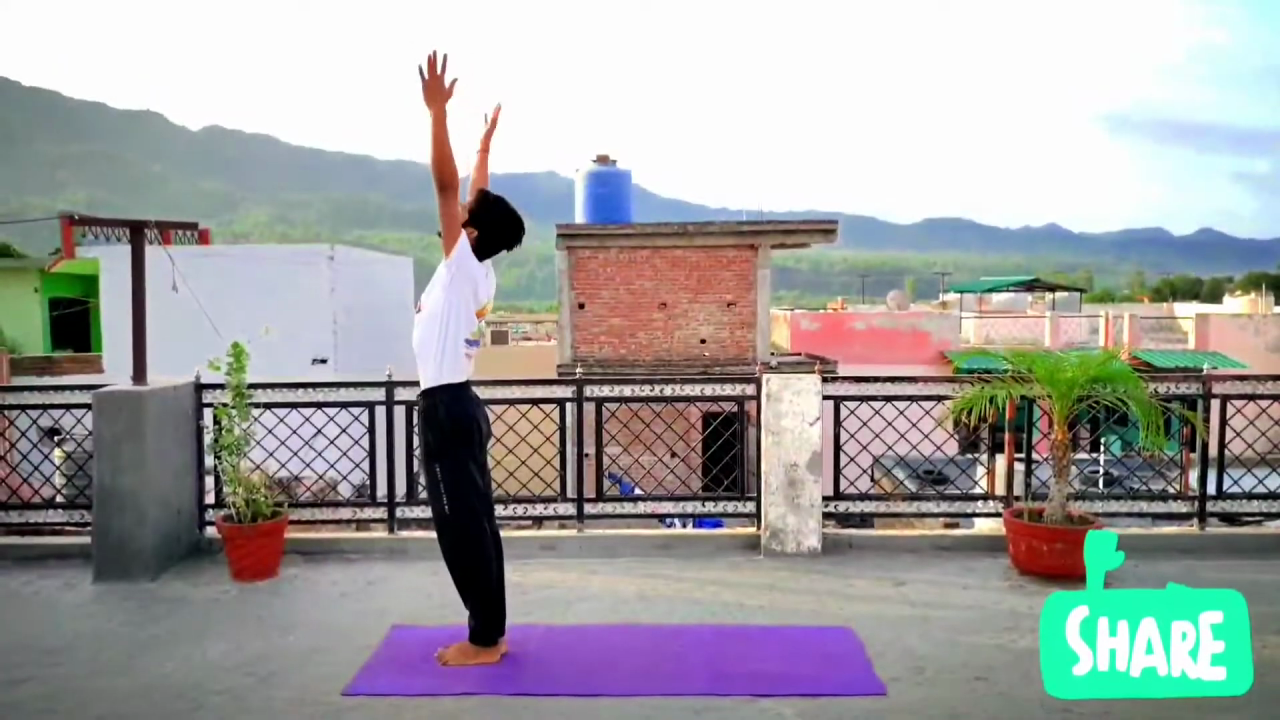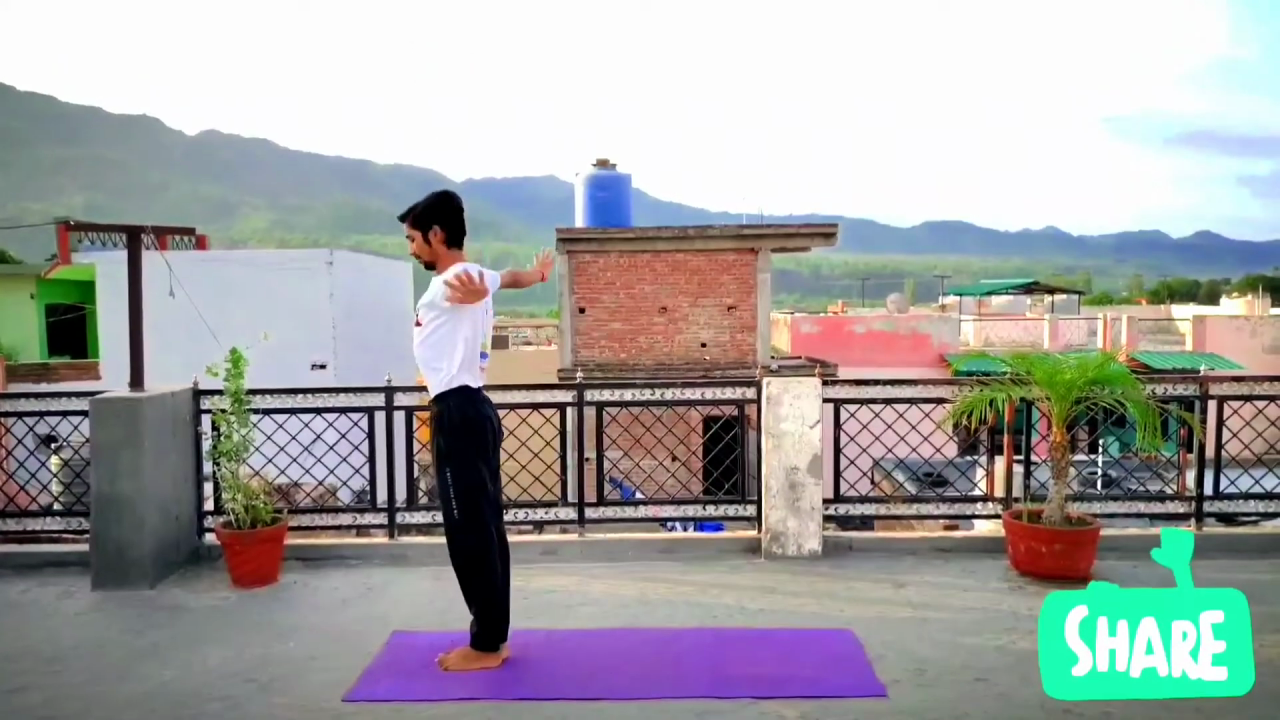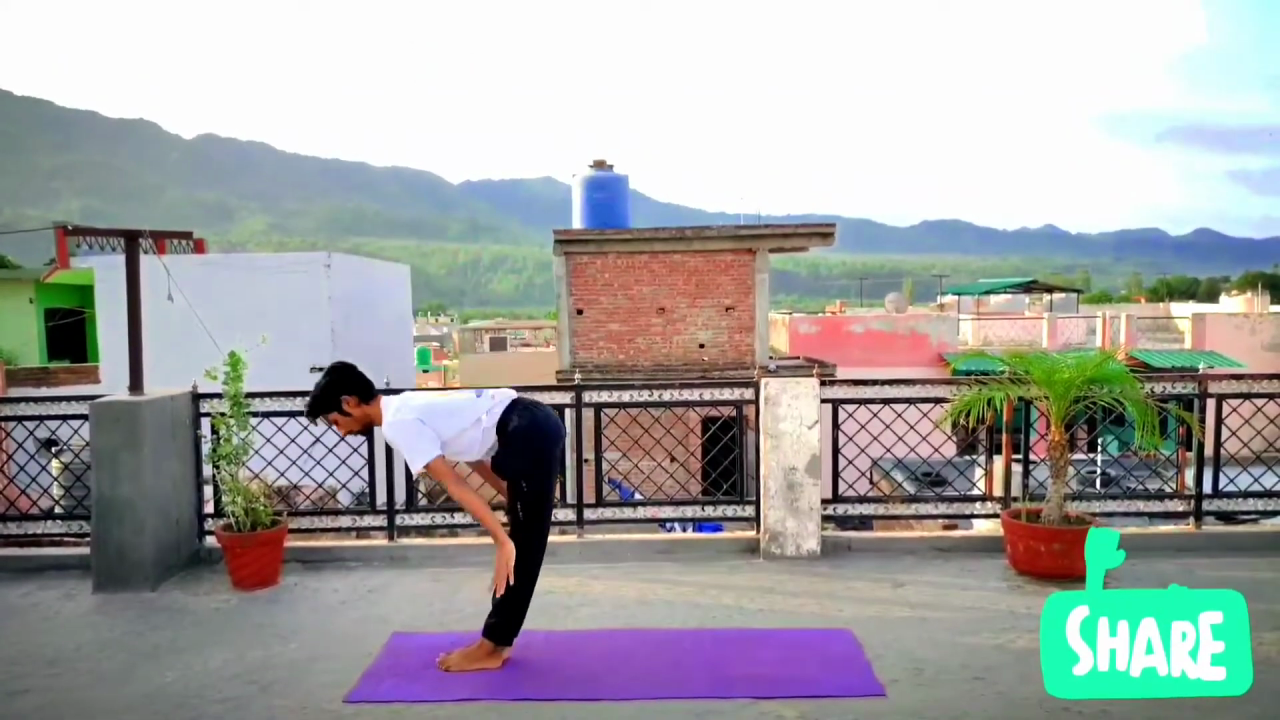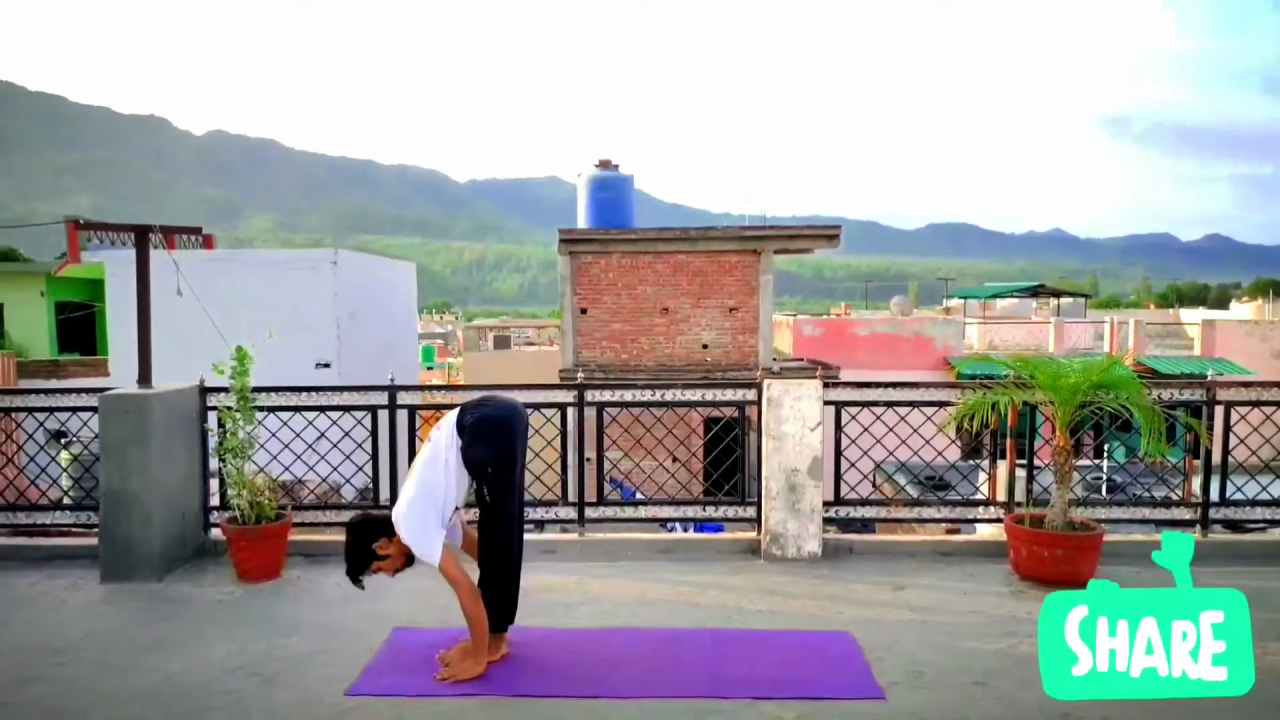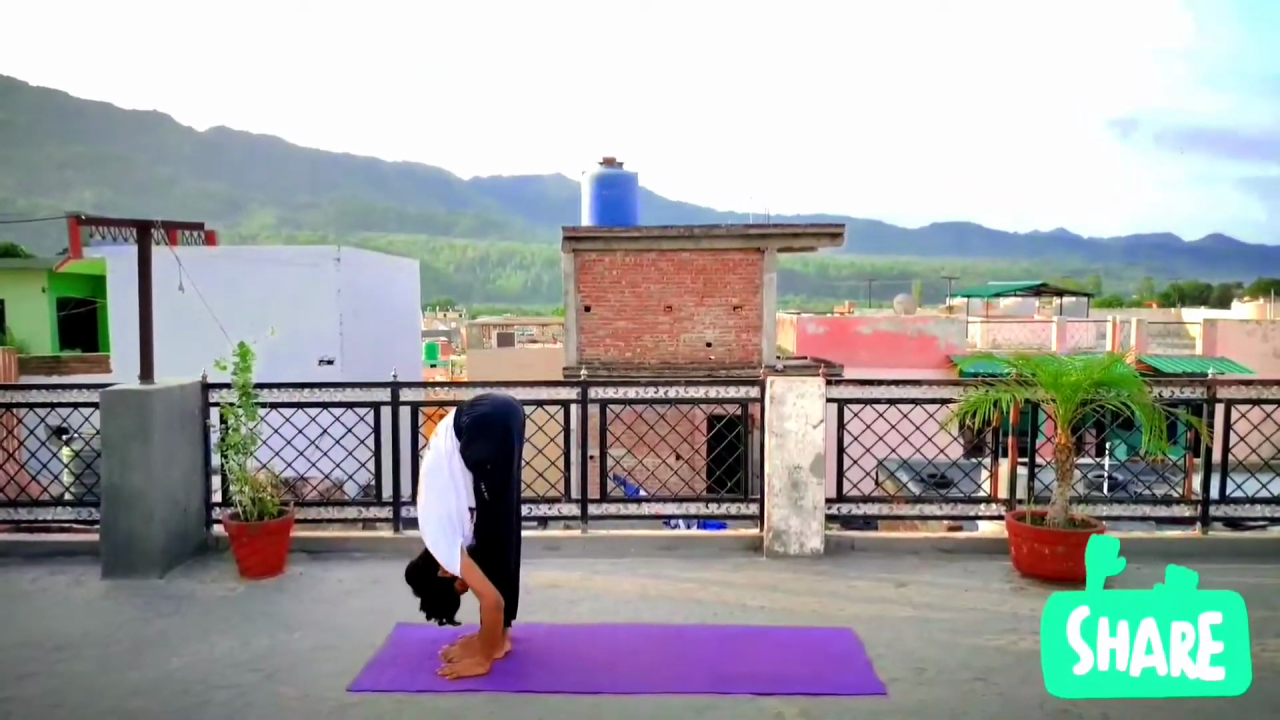
dt=0.5s
person 1, frame 1
left shoulder: (462, 271)
right shoulder: (481, 275)
left elbow: (446, 189)
right elbow: (472, 193)
left wrist: (437, 113)
right wrist: (485, 144)
left hip: (444, 409)
right hip: (462, 407)
left knee: (461, 527)
right knee: (475, 522)
left ankle: (484, 641)
right ankle: (490, 629)
person 1, frame 2
left shoulder: (452, 279)
right shoulder: (474, 275)
left elbow: (469, 284)
right elbow: (509, 277)
left wrist: (471, 292)
right wrist: (536, 274)
left hip: (458, 413)
right hip: (472, 412)
left knee: (470, 533)
right knee: (483, 530)
left ankle: (486, 647)
right ankle: (493, 636)
person 1, frame 3
left shoulder: (397, 423)
right shoulder: (403, 408)
left elbow: (456, 487)
left wrist: (502, 541)
right wrist: (511, 493)
left hip: (528, 434)
right hip: (532, 425)
left knee: (525, 538)
right knee: (522, 535)
left ankle: (492, 646)
right ankle: (496, 639)
person 1, frame 4
left shoulder: (410, 526)
right shoulder: (417, 515)
left elbow: (467, 589)
right elbow: (478, 548)
left wrist: (478, 658)
left hip: (489, 426)
right hip: (496, 418)
left knee: (496, 536)
right knee: (501, 535)
left ankle: (492, 643)
right ankle: (494, 635)
person 1, frame 5
left shoulder: (440, 540)
left elbow: (492, 599)
left wrist: (484, 658)
right knee: (501, 531)
left ankle: (496, 639)
right ankle: (497, 633)
